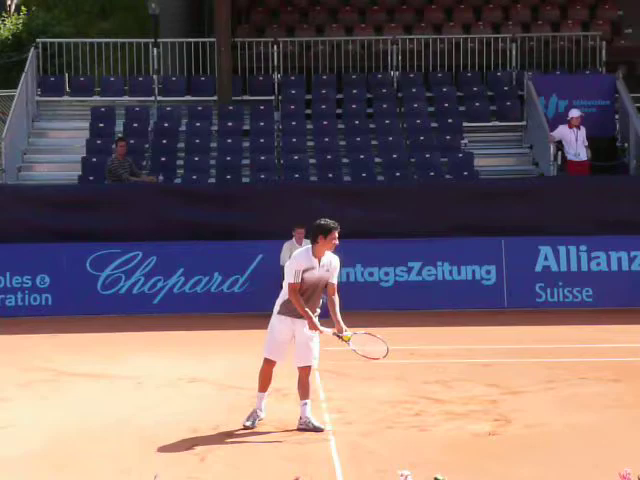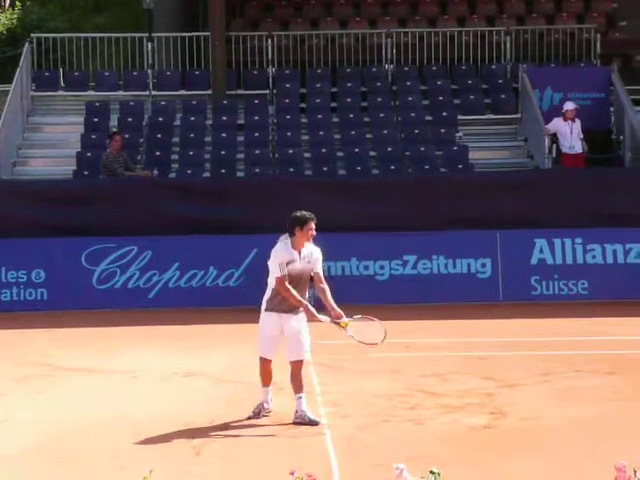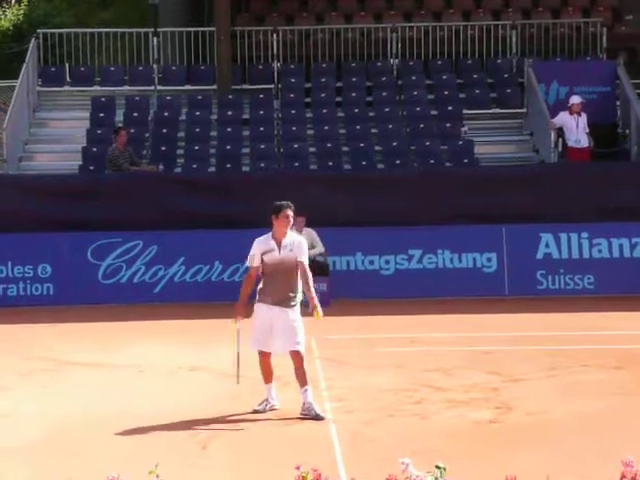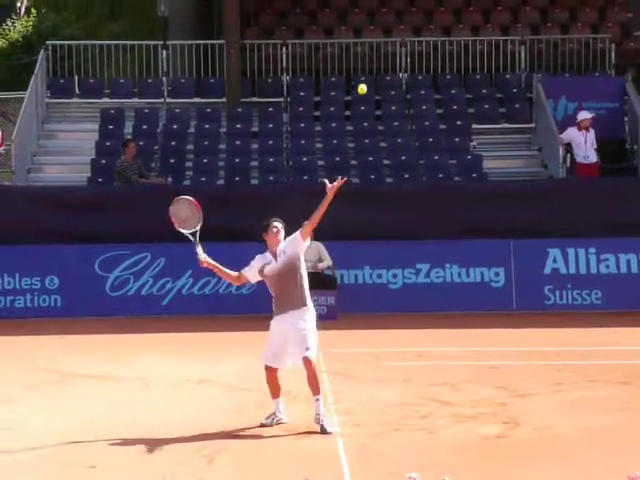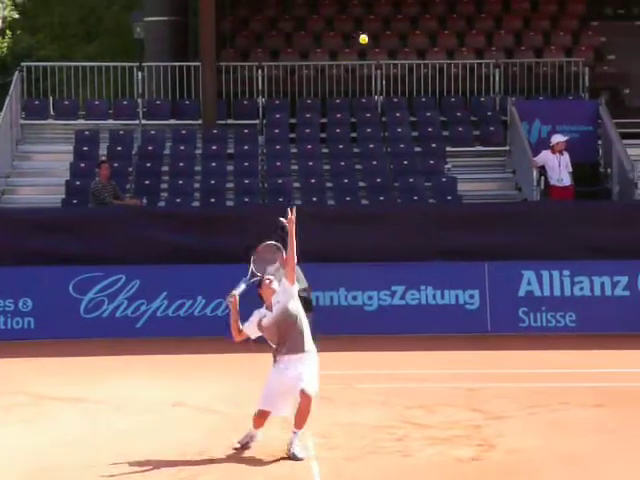
dt=0.4s
person 1, frame 1
left shoulder: (333, 262)
right shoulder: (299, 258)
left elbow: (332, 294)
right elbow: (293, 293)
left wrist: (338, 321)
right wrist: (310, 318)
left hip: (309, 321)
right hip: (284, 316)
left knee: (305, 369)
right knee: (268, 362)
left ankle: (305, 417)
right ankle: (259, 409)
person 1, frame 2
left shoulder: (314, 253)
right shoulder: (279, 252)
left elbow: (320, 283)
right elbow: (283, 287)
left wrist: (332, 307)
right wrist: (306, 306)
left hip: (298, 315)
right hip: (272, 312)
left knee: (297, 363)
right knee: (265, 361)
left ankle: (301, 411)
right ankle: (266, 402)
person 1, frame 3
left shoulder: (298, 242)
right shoulder: (260, 244)
left elbow: (305, 272)
right elbow: (251, 277)
left wrist: (312, 298)
right wrist: (241, 304)
left hip: (289, 308)
right hip: (264, 306)
left knee: (297, 354)
right knee: (264, 354)
left ankle: (308, 403)
right ankle: (271, 398)
person 1, frame 4
left shoulder: (293, 244)
right shoulder: (260, 261)
left elbow: (312, 222)
right elbow: (237, 279)
left wrist: (329, 195)
right wrist: (212, 265)
left hip: (302, 316)
right hip: (280, 319)
left knee: (309, 362)
right knee: (270, 369)
left ankle: (319, 414)
right ankle: (278, 412)
person 1, frame 5
left shoulder: (287, 294)
right shoulder: (259, 317)
left elbow: (291, 262)
right elbow: (237, 336)
left wrist: (291, 230)
right wrist: (233, 309)
left hip: (305, 361)
right hip: (282, 365)
left knee: (305, 398)
right knee: (263, 412)
left ankle: (294, 442)
right ankle: (251, 435)
